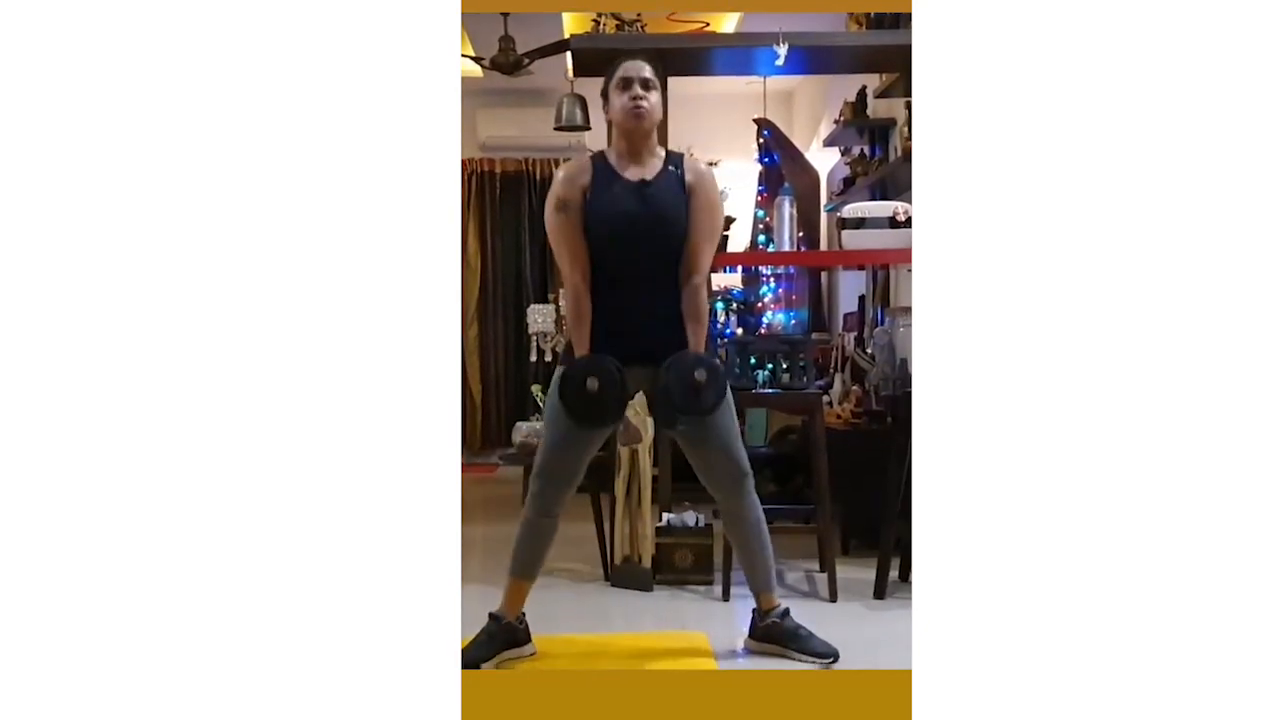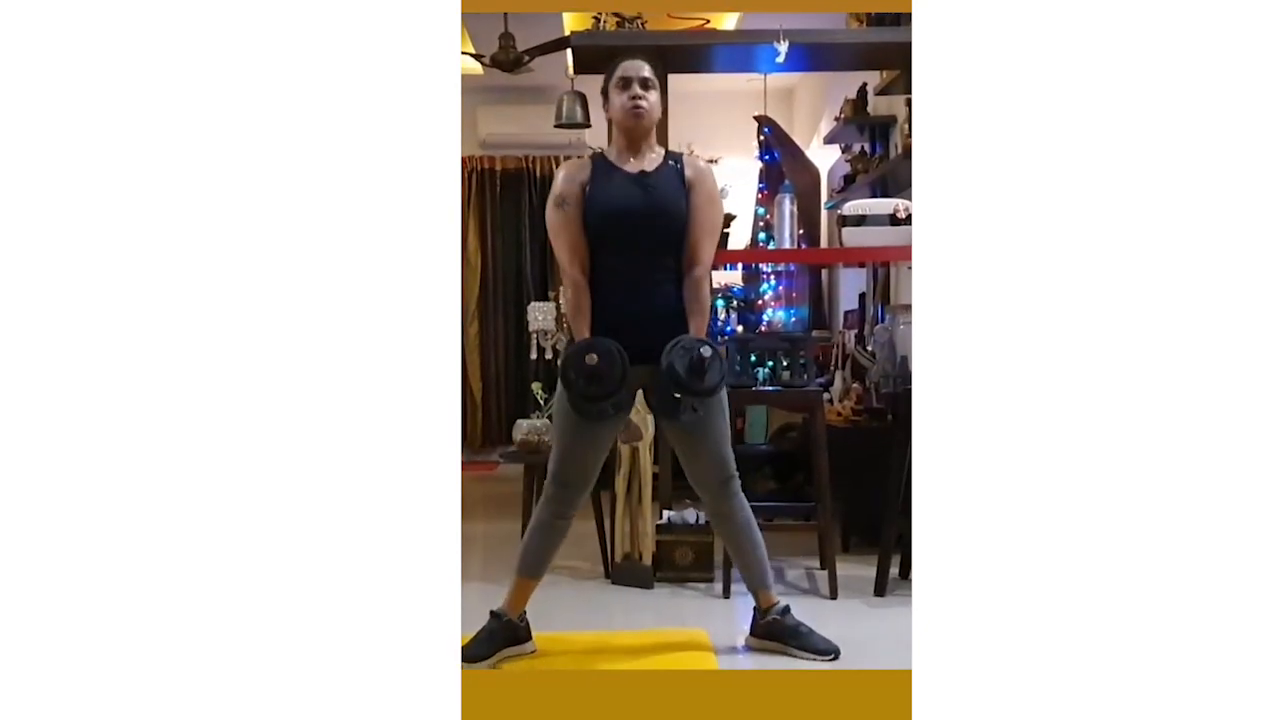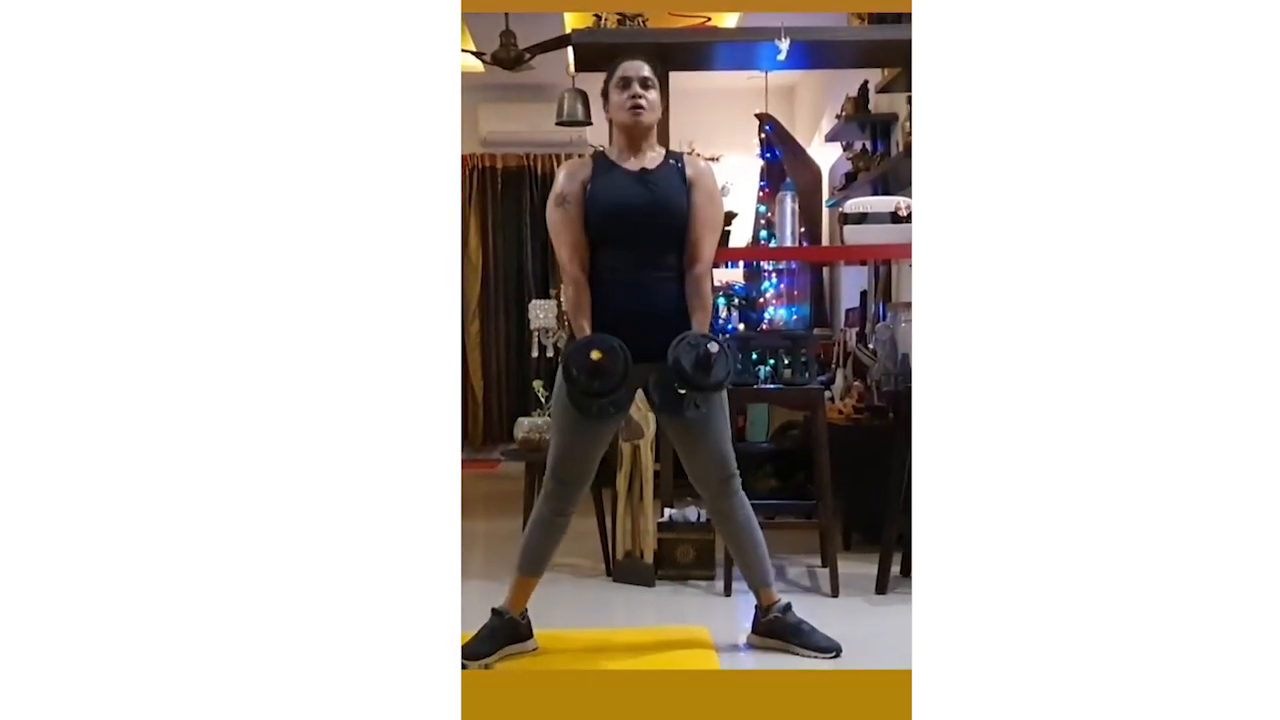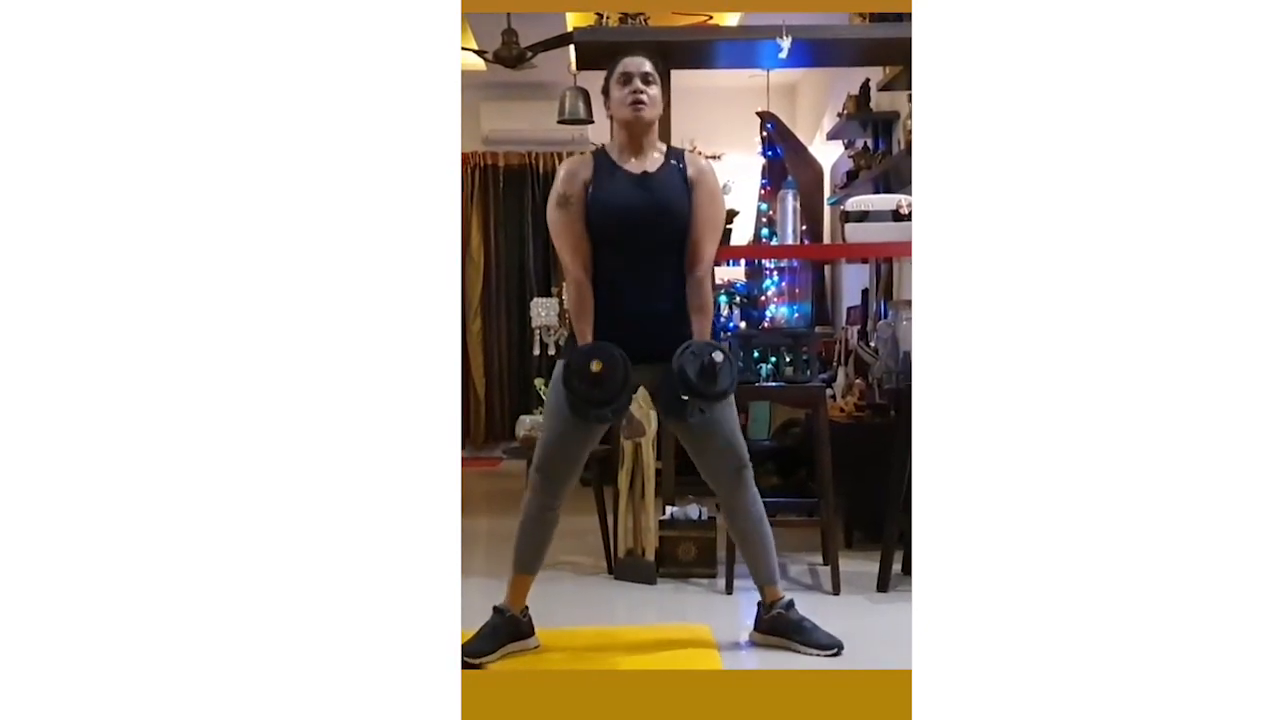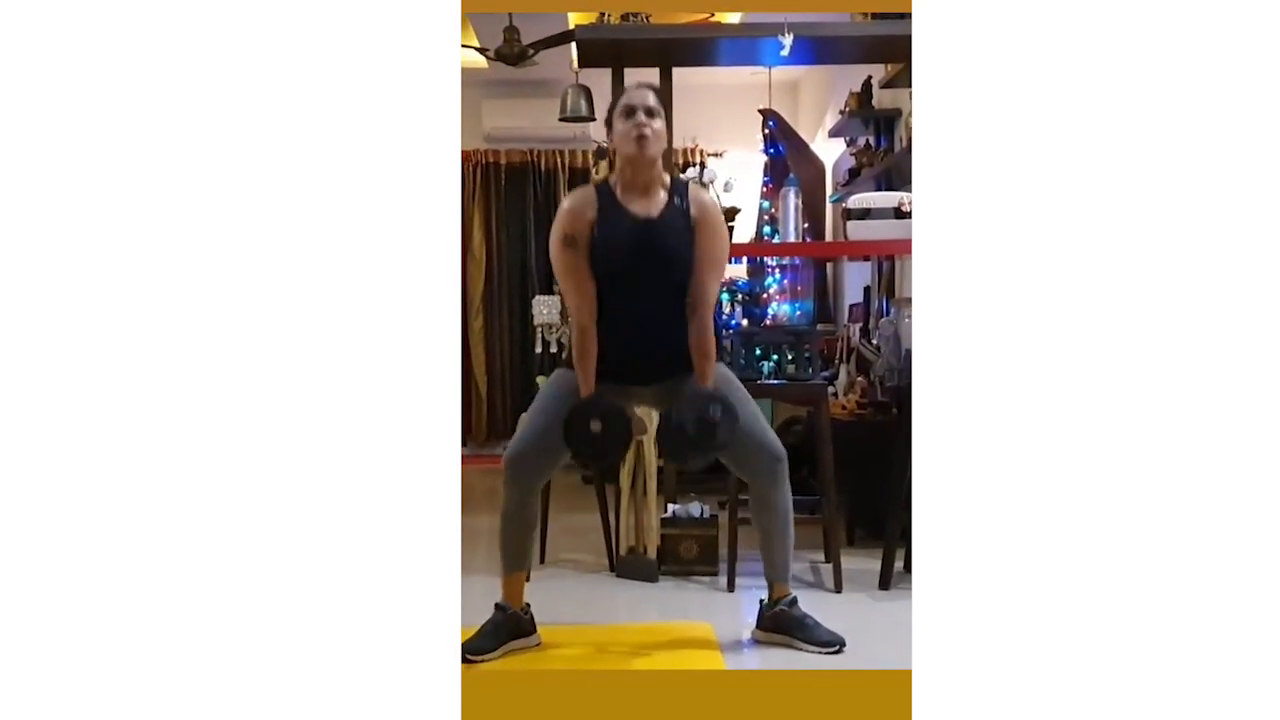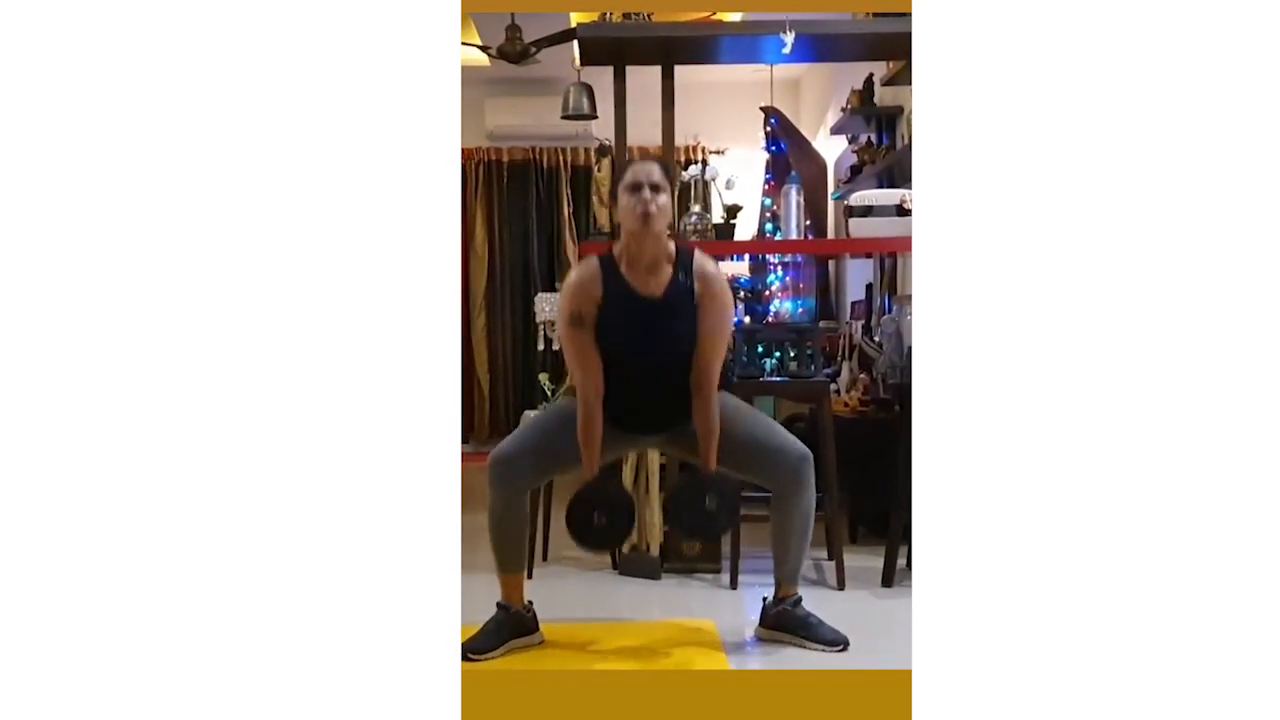
dt=0.2s
person 1, frame 1
left shoulder: (695, 178)
right shoulder: (575, 179)
left elbow: (696, 281)
right elbow: (576, 284)
left hip: (675, 350)
right hip: (601, 350)
left knee: (735, 479)
right knee: (548, 483)
left ankle: (770, 618)
right ankle: (508, 623)
person 1, frame 2
left shoulder: (693, 174)
right shoulder: (576, 177)
left elbow: (698, 270)
right elbow: (574, 275)
left hip: (676, 349)
left knee: (721, 483)
right knee: (563, 488)
left ankle: (771, 616)
right ankle: (510, 621)
person 1, frame 3
left shoulder: (692, 173)
right shoulder: (578, 175)
left elbow: (700, 266)
right elbow: (574, 271)
right wrist: (585, 348)
left hip: (677, 348)
left knee: (721, 482)
right knee: (562, 485)
left ankle: (772, 614)
right ankle: (511, 619)
person 1, frame 4
left shoulder: (695, 171)
right shoulder: (578, 174)
left elbow: (700, 270)
right elbow: (576, 274)
left wrist: (700, 351)
right wrist: (587, 353)
left hip: (678, 348)
right hip: (603, 346)
left knee: (733, 472)
right knee: (549, 475)
left ankle: (775, 611)
right ankle: (513, 617)
person 1, frame 5
left shoulder: (700, 206)
right shoulder: (580, 209)
left elbow: (702, 310)
right elbow: (583, 316)
left wrist: (705, 394)
right wrist: (587, 399)
left hip: (681, 367)
right hip: (603, 368)
left knee: (768, 459)
right knee: (521, 465)
left ankle: (779, 607)
right ankle: (513, 614)
person 1, frame 6
left shoulder: (705, 276)
right shoulder: (586, 283)
left elbow: (705, 382)
right elbow: (589, 393)
left wrist: (708, 469)
right wrist: (590, 477)
left hip: (685, 413)
right hip: (612, 416)
left knee: (796, 464)
right knee: (505, 467)
left ankle: (783, 606)
right ankle: (515, 613)
